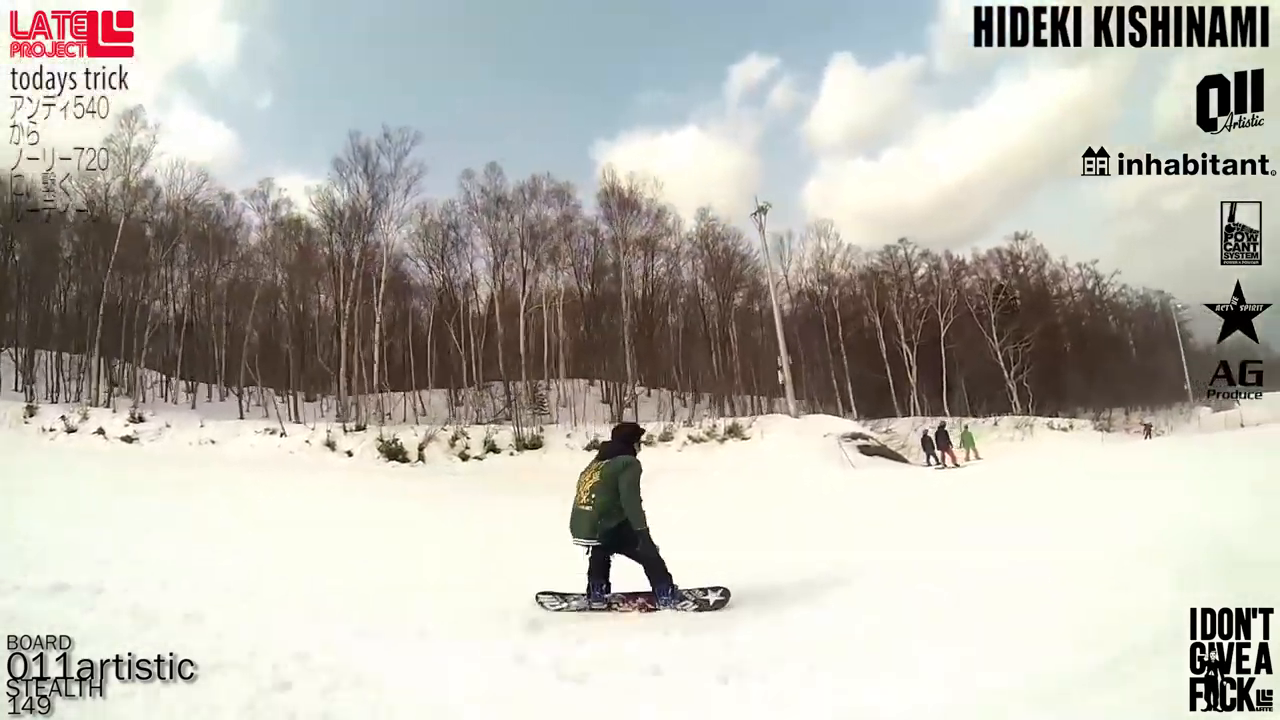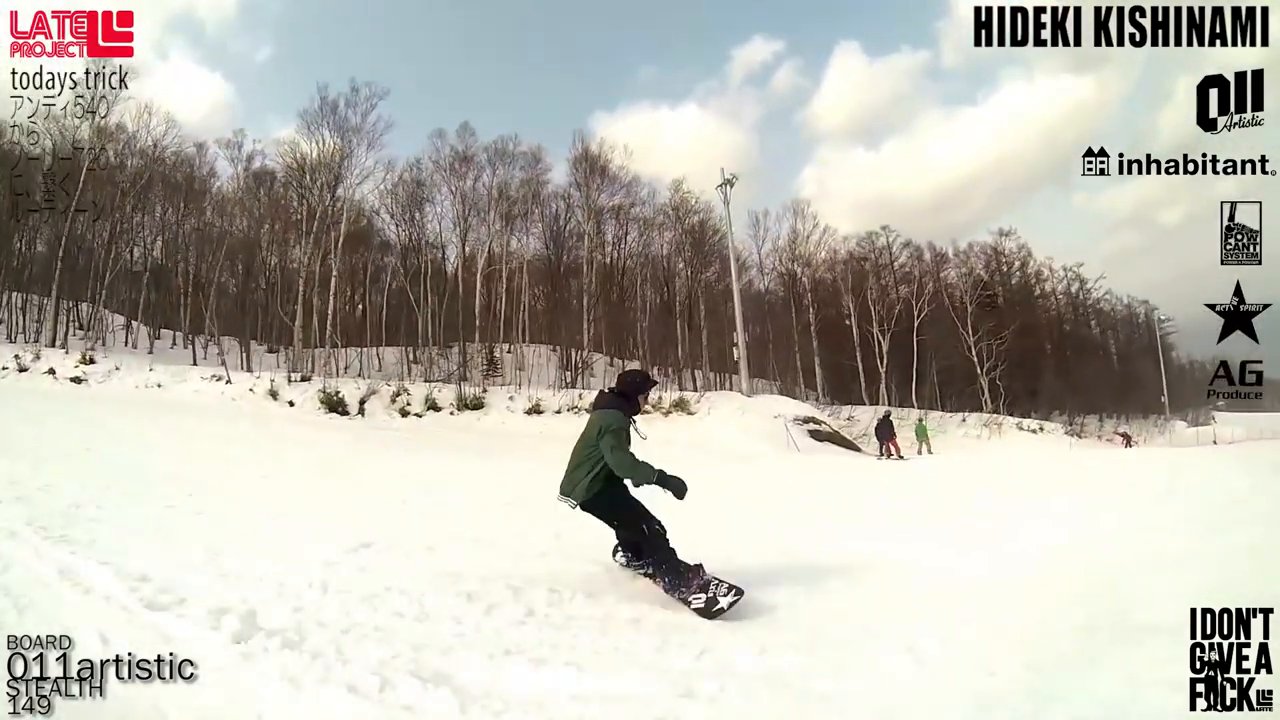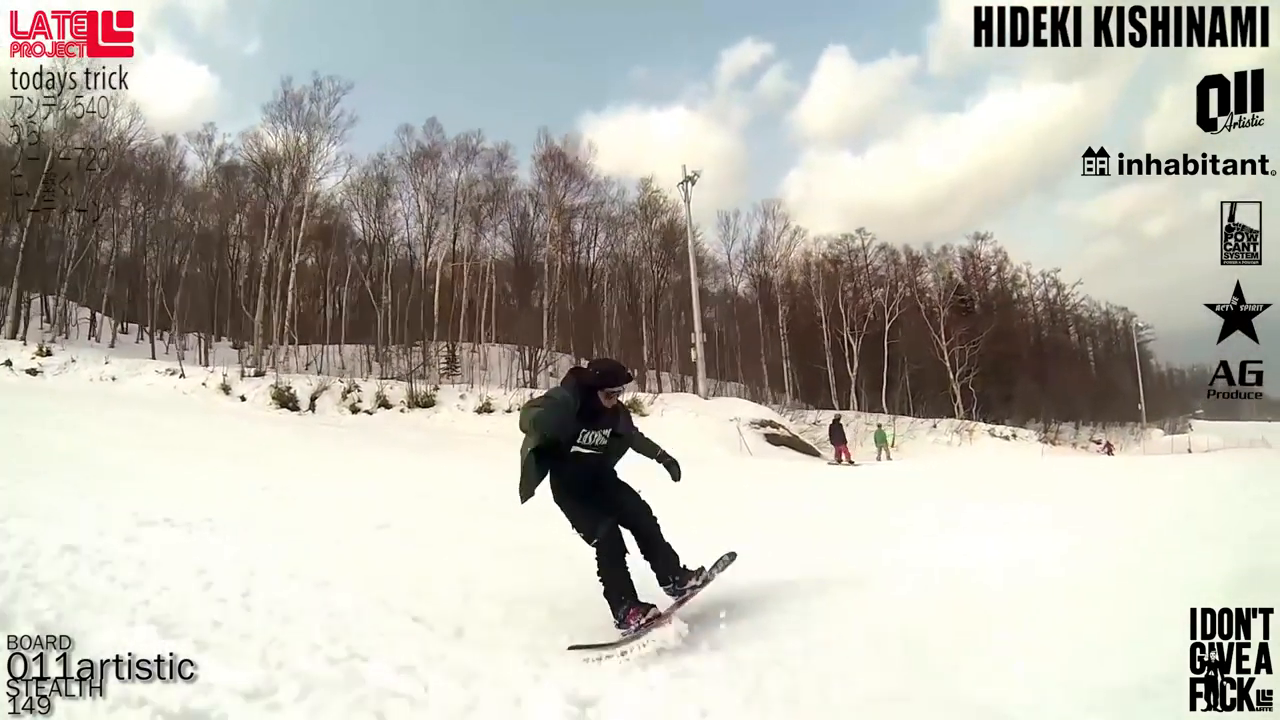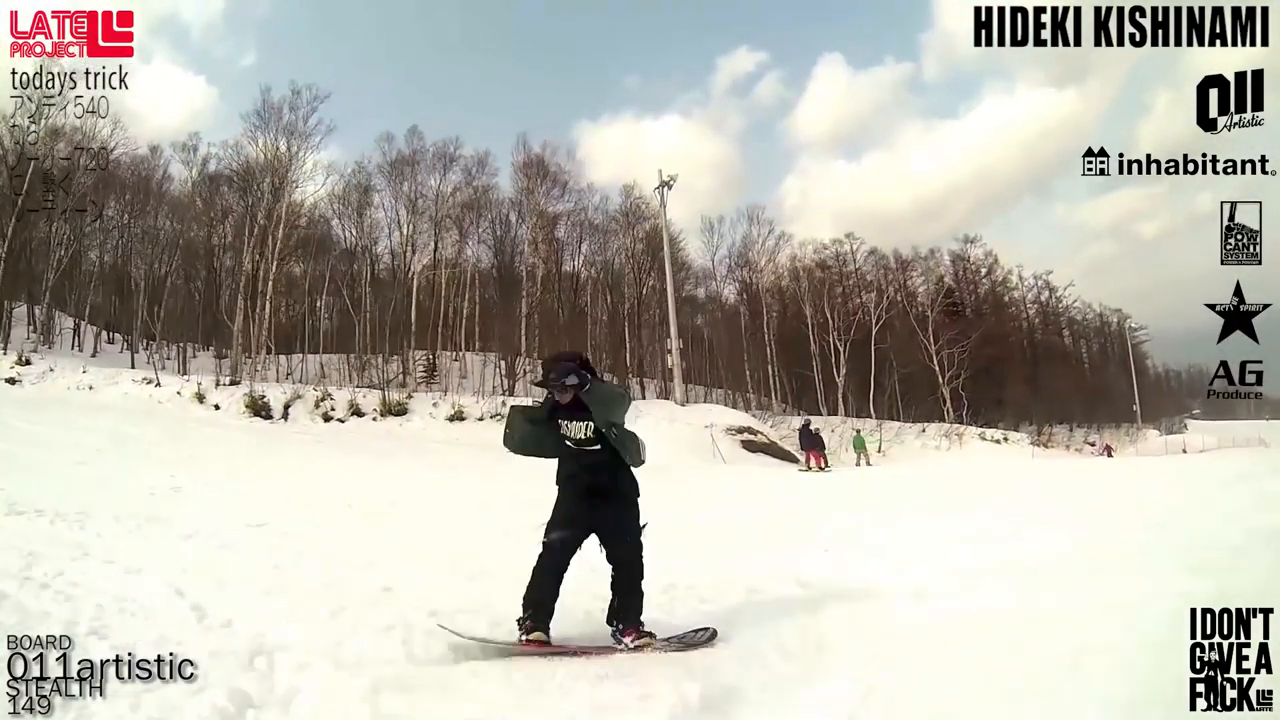
dt=0.5s
person 1, frame 1
left shoulder: (596, 463)
right elbow: (629, 499)
right wrist: (642, 532)
left hip: (585, 526)
right hip: (615, 526)
left knee: (601, 550)
right knee: (649, 555)
person 1, frame 2
left shoulder: (610, 412)
right shoulder: (614, 420)
right elbow: (621, 461)
left wrist: (640, 469)
right wrist: (662, 478)
left hip: (596, 483)
right hip: (594, 489)
left knee: (626, 510)
right knee: (648, 528)
left ankle: (633, 554)
right ankle: (676, 580)
person 1, frame 3
left shoulder: (613, 410)
right shoulder: (566, 399)
left elbow: (631, 435)
right elbow: (532, 413)
left wrist: (662, 456)
right wrist: (544, 421)
left hip: (602, 479)
right hip: (572, 487)
left knee: (643, 519)
right knee: (608, 540)
left ankle: (675, 579)
right ankle: (627, 611)
person 1, frame 4
left shoulder: (606, 397)
right shoulder: (556, 400)
left elbow: (615, 403)
left wrist: (579, 380)
left hip: (616, 490)
right hip: (575, 488)
left knee: (627, 556)
right knee: (555, 550)
left ankle: (626, 625)
right ankle: (533, 622)
